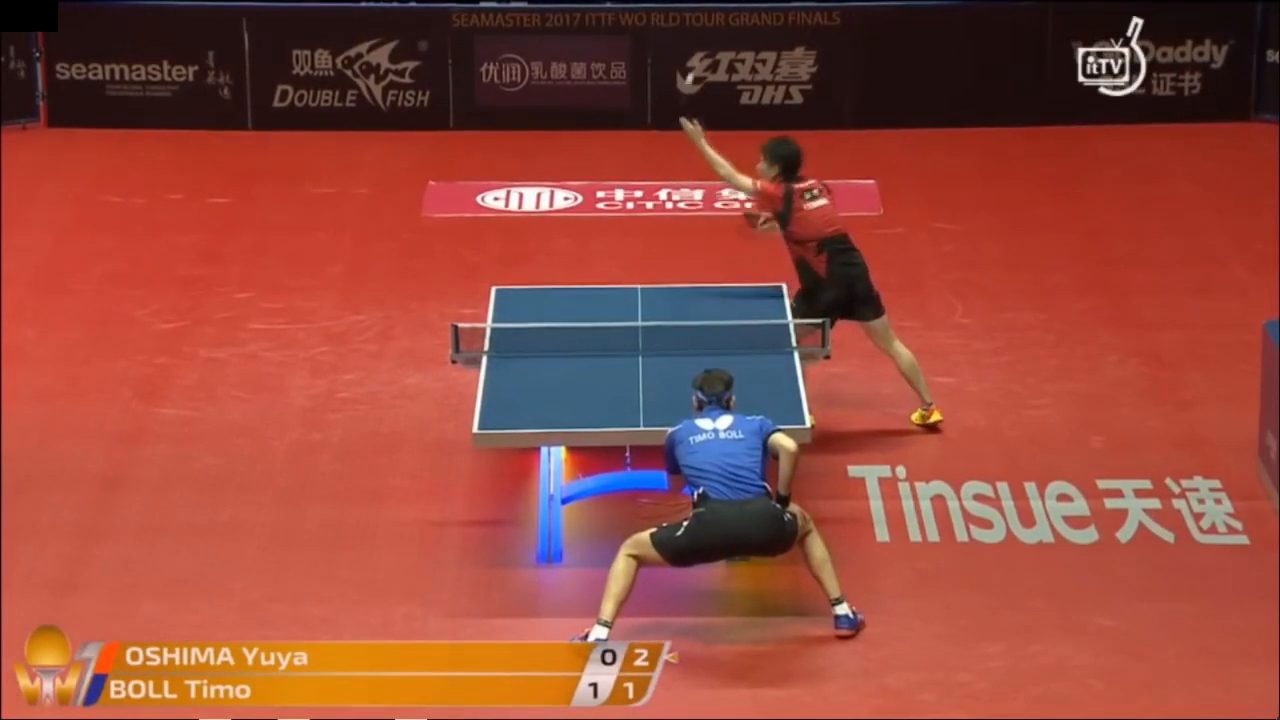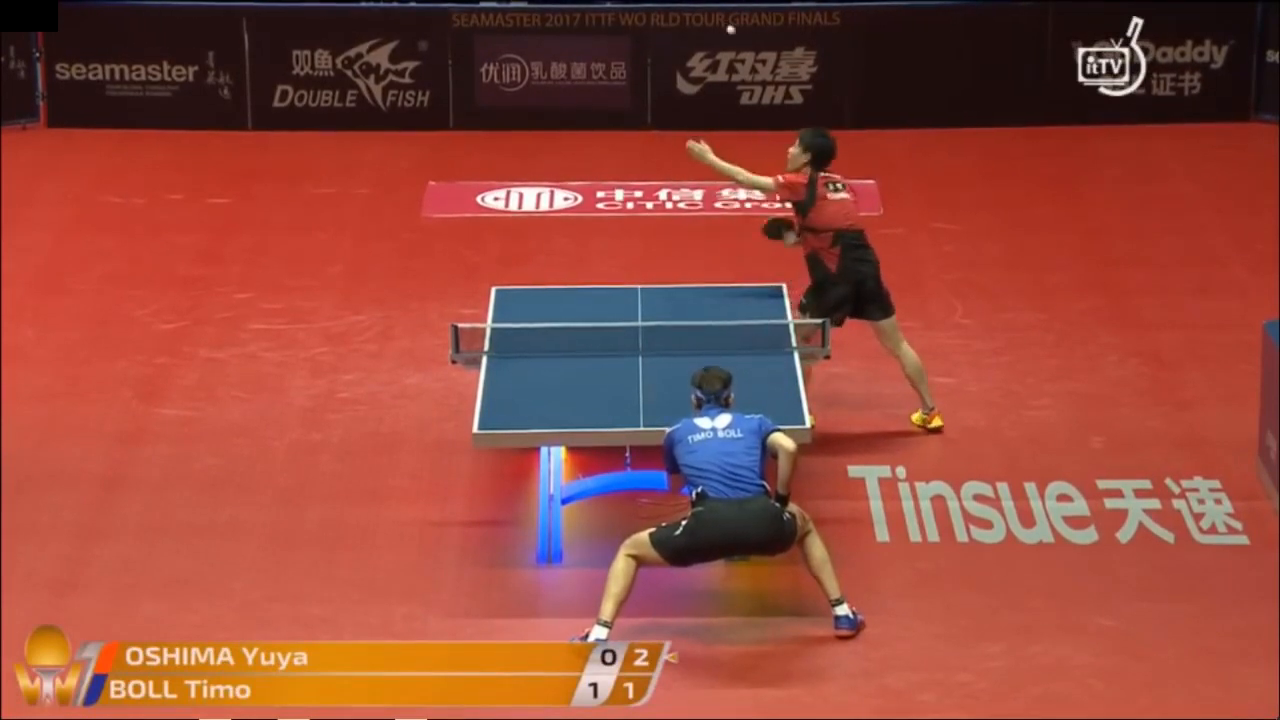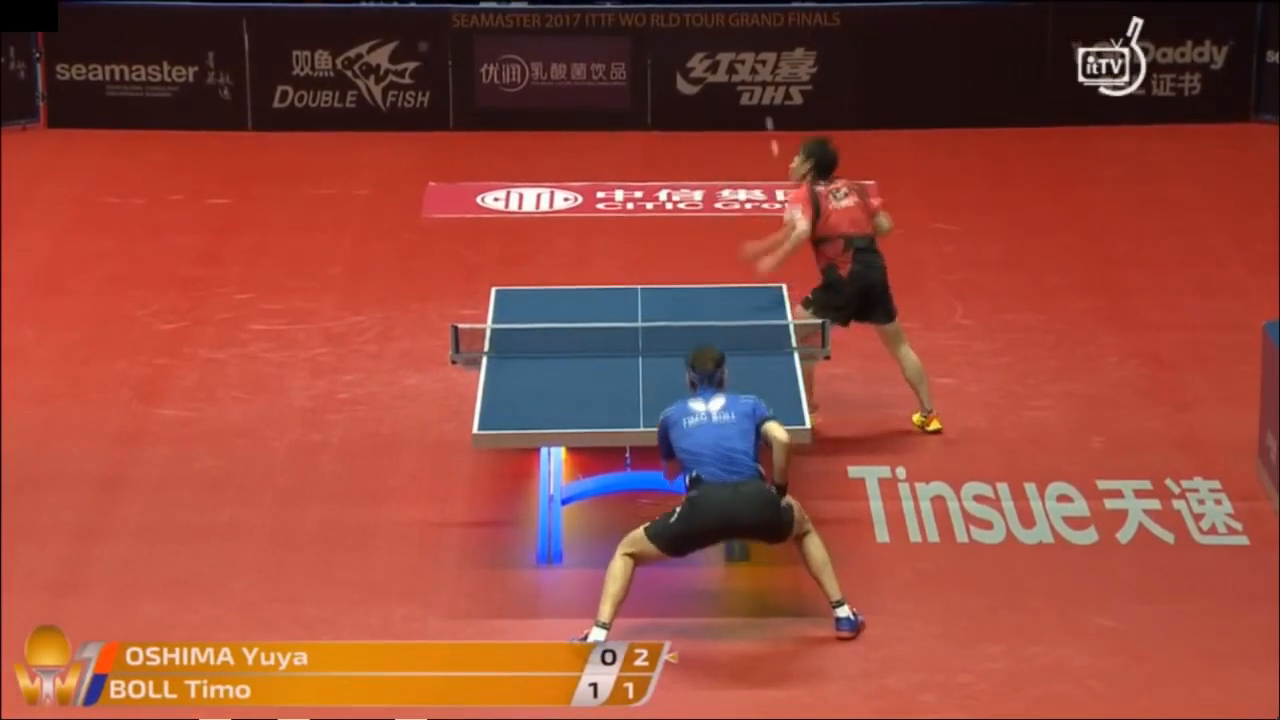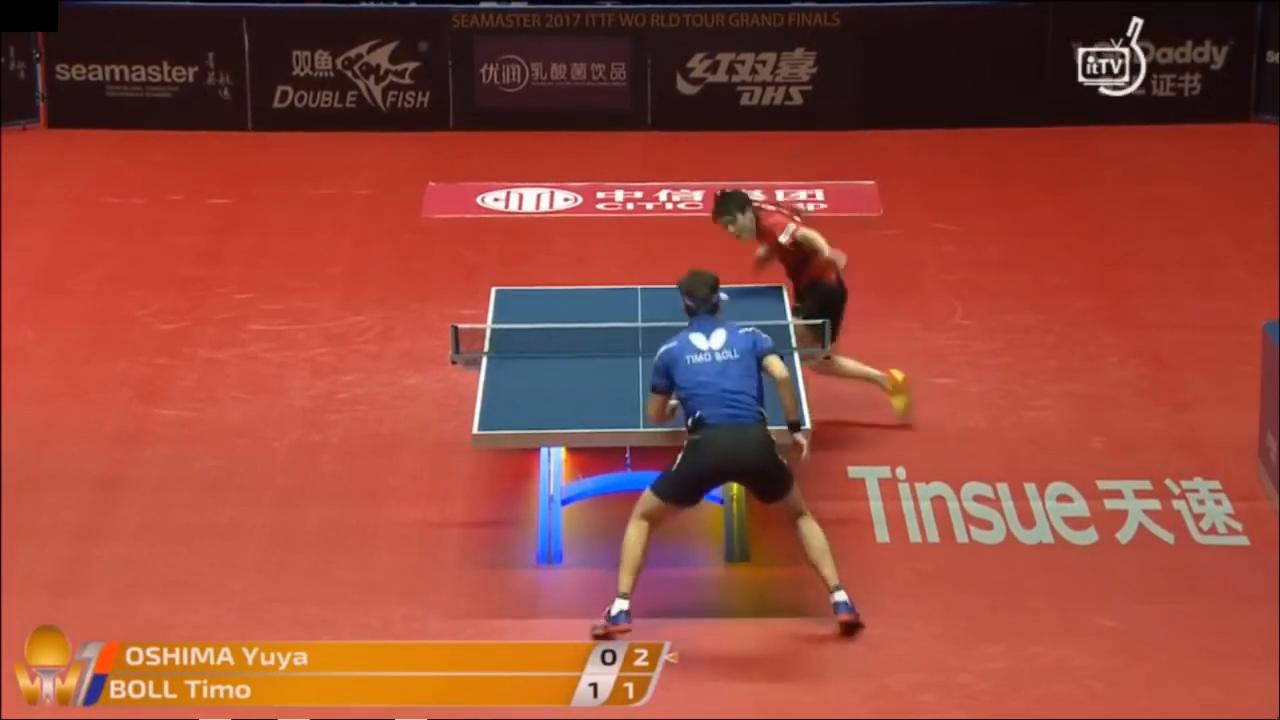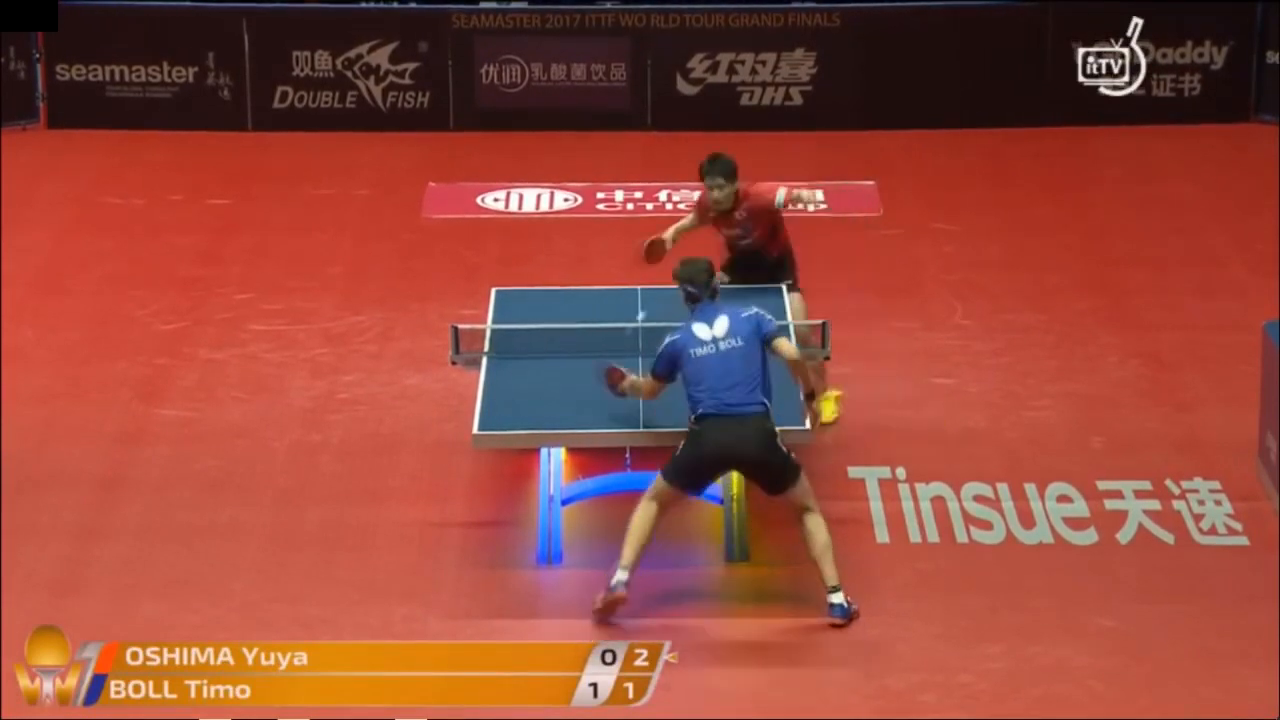
dt=0.3s
person 1, frame 1
left shoulder: (678, 434)
right shoulder: (756, 424)
right elbow: (789, 448)
right wrist: (783, 501)
left hip: (710, 527)
right hip: (763, 524)
left knee: (630, 550)
right knee: (804, 524)
left ankle: (599, 635)
right ankle: (843, 614)
person 1, frame 2
left shoulder: (677, 433)
right shoulder: (755, 423)
right elbow: (788, 448)
right wrist: (782, 500)
left hip: (708, 525)
right hip: (761, 523)
left knee: (629, 551)
right knee: (803, 525)
left ankle: (599, 636)
right ankle: (842, 615)
person 1, frame 3
left shoulder: (671, 415)
right shoulder: (749, 404)
left elbow: (671, 472)
right elbow: (781, 440)
right wrist: (780, 490)
left hip: (704, 507)
right hip: (756, 503)
left knee: (627, 550)
right knee: (803, 529)
left ankle: (598, 635)
right ankle: (843, 615)
person 1, frame 4
left shoulder: (671, 350)
right shoulder: (750, 336)
left elbow: (656, 415)
right elbow: (782, 375)
right wrist: (795, 428)
left hip: (704, 447)
right hip: (755, 443)
left knee: (642, 517)
right knee: (800, 515)
left ankle: (619, 610)
right ankle: (841, 601)
person 1, frame 5
left shoulder: (678, 339)
right shoulder: (751, 317)
left elbow: (649, 391)
right elbow: (792, 355)
left wrist: (628, 385)
right wrist: (811, 393)
left hip: (707, 437)
right hip: (756, 433)
left knee: (652, 501)
right knee: (808, 509)
left ankle: (619, 581)
right ankle: (836, 601)
person 2, frame 1
left shoulder: (779, 195)
right shoulder: (818, 188)
left elbow: (730, 176)
left wrist: (699, 141)
right wrist: (777, 224)
left hip: (825, 282)
right hip: (855, 269)
right knee: (889, 344)
right ankle: (928, 407)
person 2, frame 2
left shoulder: (802, 183)
right shoulder: (841, 184)
left elbow: (751, 180)
left wrist: (709, 158)
right wrist: (803, 237)
left hip: (834, 276)
right hip: (867, 266)
left knee: (799, 341)
right knee: (897, 344)
right ankle: (929, 412)
person 2, frame 3
left shoulder: (804, 193)
right shoulder: (855, 189)
left elbow: (802, 230)
right elbow: (885, 226)
left wrist: (773, 256)
left hip: (842, 277)
right hip: (873, 270)
left knee: (799, 337)
right knee: (898, 346)
left ankle: (806, 410)
right ankle: (928, 413)
person 2, frame 4
left shoulder: (771, 223)
right shoulder: (765, 214)
left elbow: (807, 235)
left wrist: (827, 252)
right wrist: (764, 254)
left hip: (824, 288)
right hip: (818, 287)
right knee: (819, 362)
right ankle: (888, 380)
person 2, frame 5
left shoulder: (758, 196)
right shoulder: (706, 204)
left elbow: (793, 194)
right elbow: (695, 219)
left wrist: (810, 198)
right wrist: (671, 234)
left hip: (776, 264)
right hip: (740, 264)
left knee: (799, 330)
left ankle: (825, 394)
